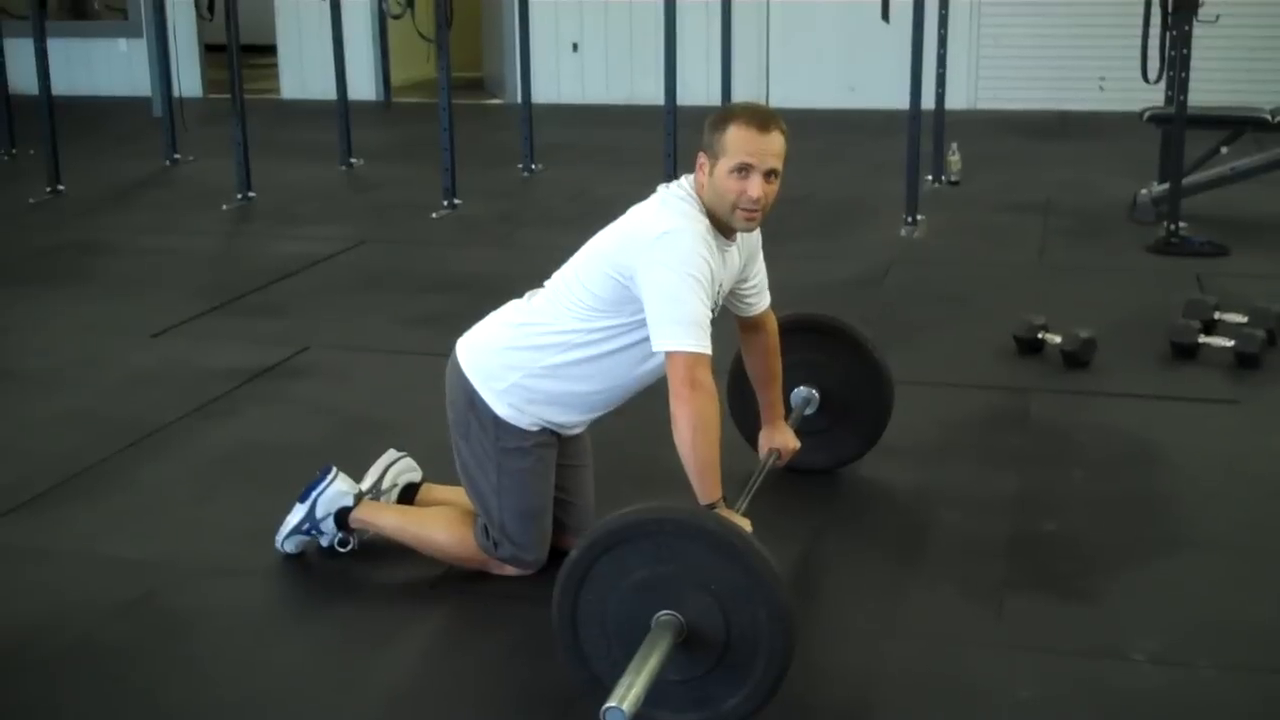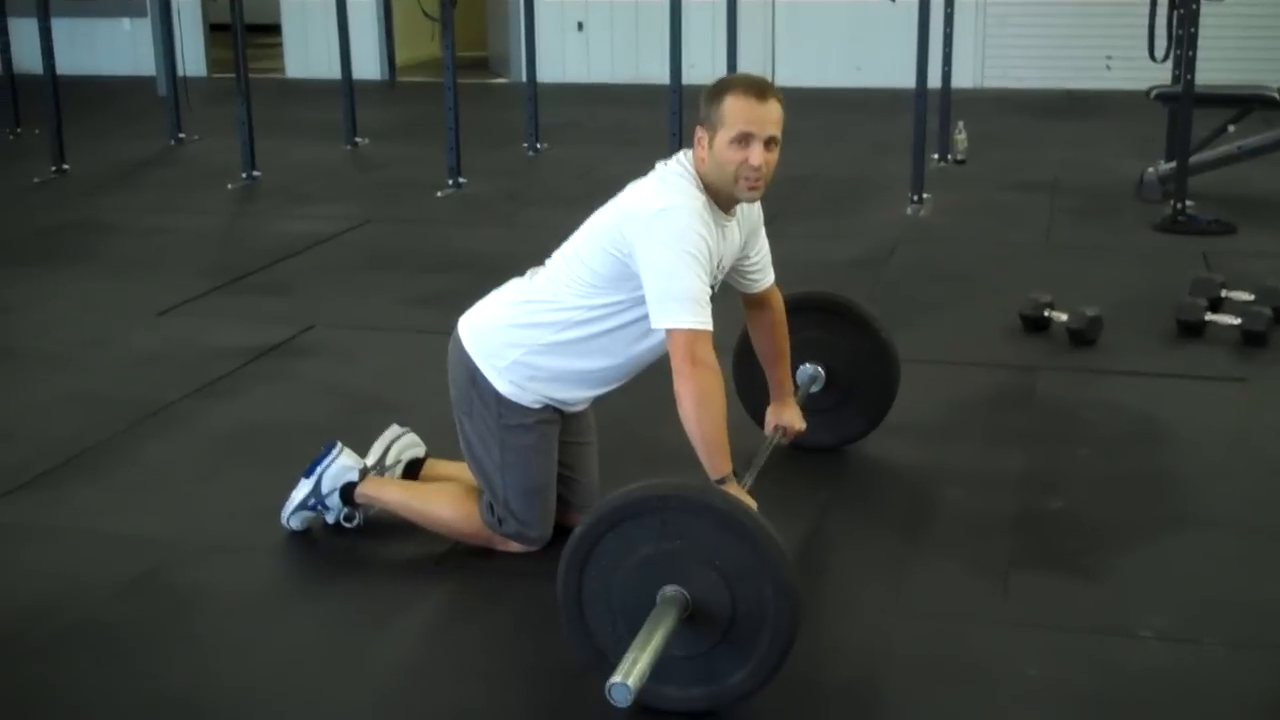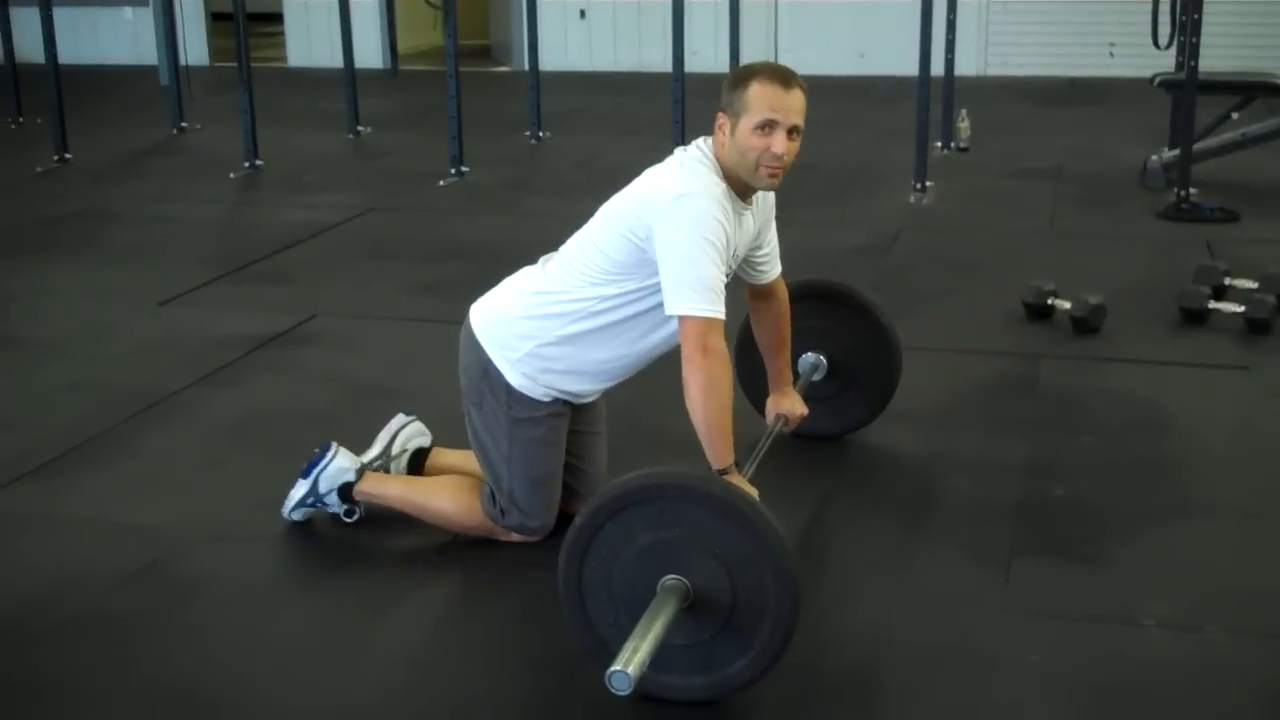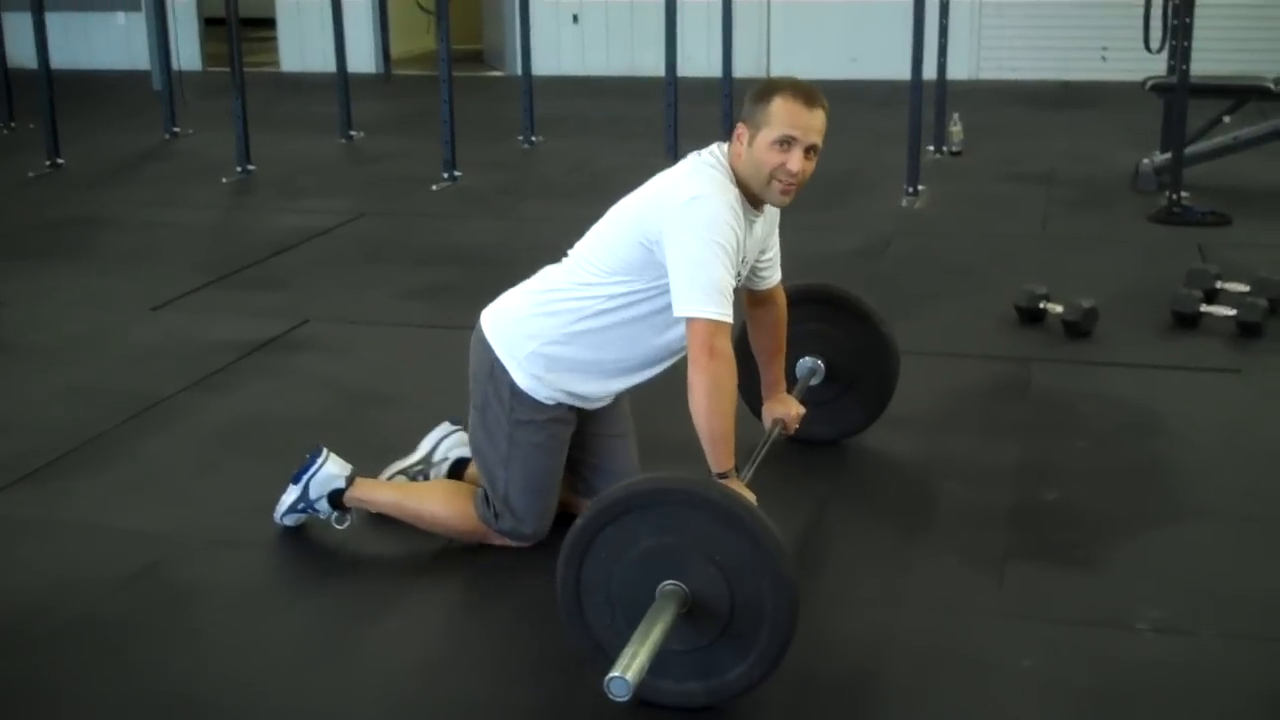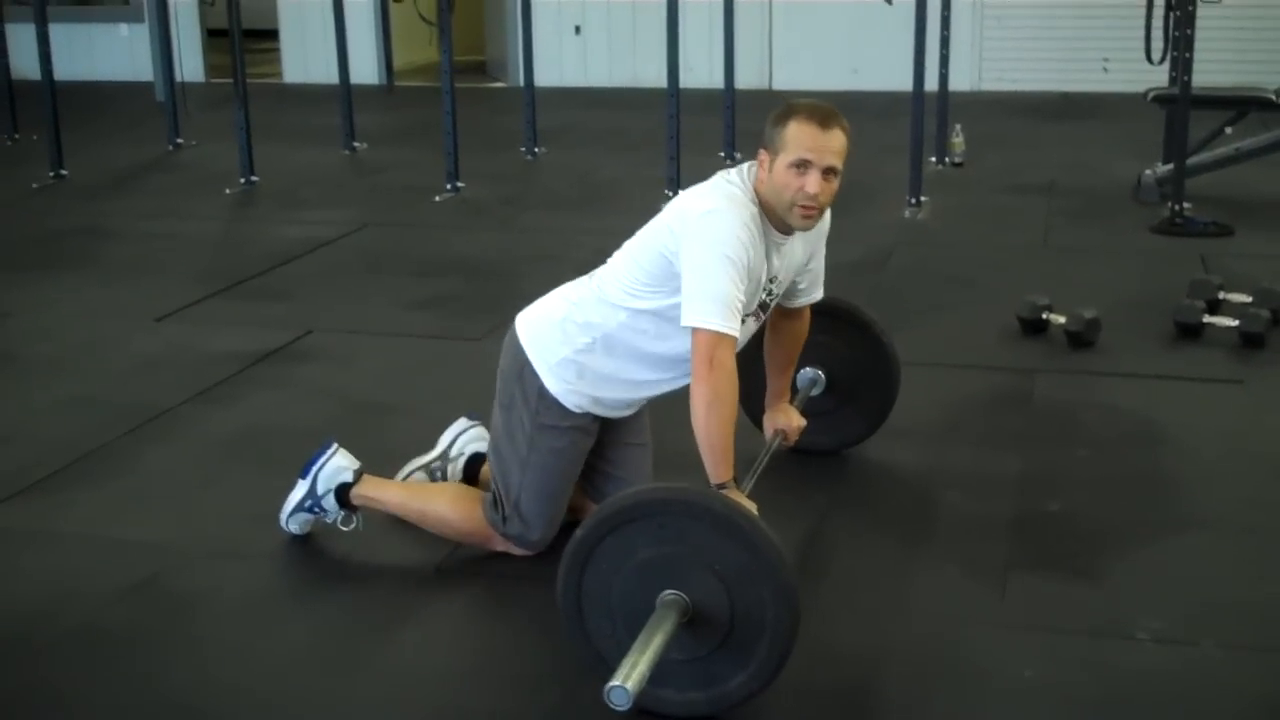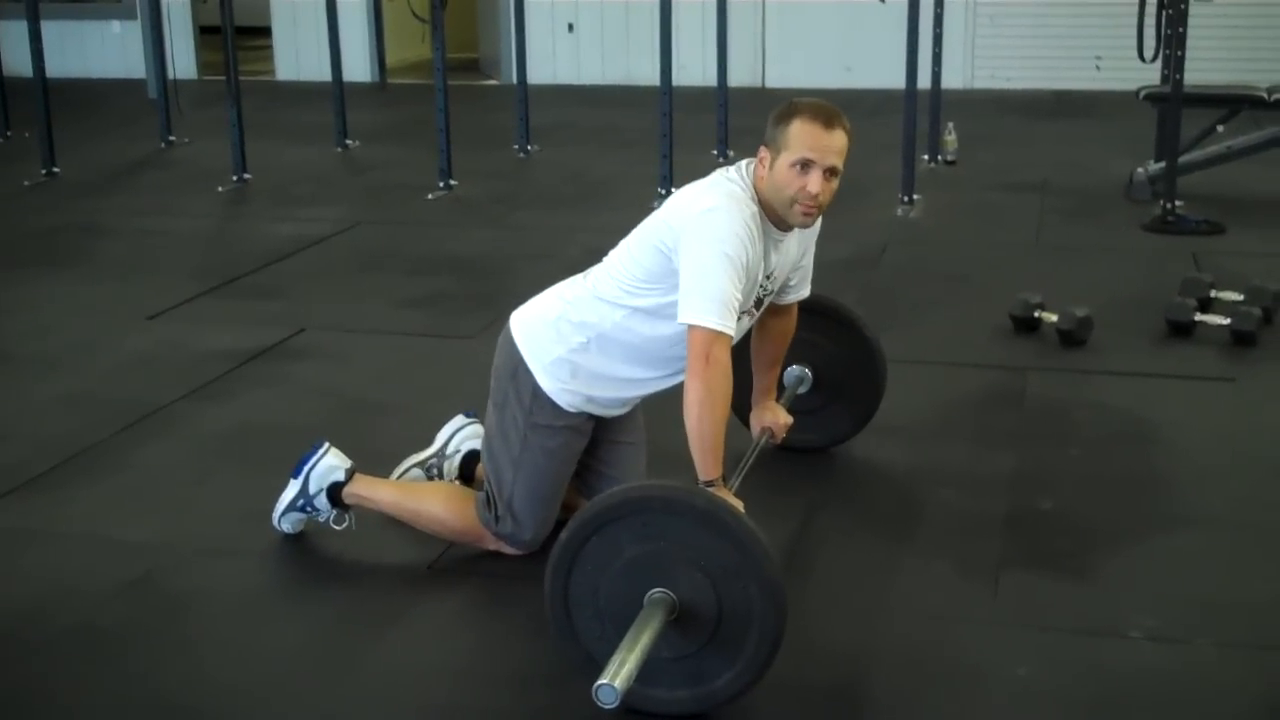
dt=0.4s
person 1, frame 1
left shoulder: (737, 223)
right shoulder: (676, 239)
left elbow: (757, 322)
right elbow: (690, 387)
left wrist: (774, 420)
right wrist: (714, 510)
left hip: (543, 389)
right hip: (502, 389)
left knee: (567, 534)
right knee: (515, 555)
left ankle: (405, 492)
right ankle: (347, 508)
person 1, frame 2
left shoulder: (739, 201)
right shoulder: (674, 216)
left elbow: (762, 298)
right elbow: (692, 362)
left wrist: (783, 399)
right wrist: (724, 486)
left hip: (547, 367)
right hip: (505, 368)
left knee: (573, 512)
right knee: (520, 533)
left ankle: (406, 468)
right ankle: (352, 484)
person 1, frame 3
left shoulder: (754, 190)
right shoulder: (694, 201)
left elbow: (767, 289)
right elbow: (703, 350)
left wrist: (781, 387)
right wrist: (726, 476)
left hip: (560, 356)
right hip: (518, 358)
left knee: (578, 500)
right knee: (522, 523)
left ankle: (412, 457)
right ankle: (350, 480)
person 1, frame 4
left shoulder: (758, 191)
right shoulder: (705, 205)
left elbow: (765, 295)
right elbow: (709, 352)
left wrist: (776, 392)
right wrist: (724, 479)
left hip: (581, 367)
right hip: (530, 362)
right knee: (515, 527)
left ankle: (459, 462)
right ankle: (340, 486)
person 1, frame 5
left shoulder: (807, 217)
right shoulder: (721, 220)
left elbow: (791, 309)
right elbow: (712, 363)
left wrist: (778, 403)
right wrist: (724, 490)
left hip: (609, 379)
right hip: (559, 368)
right knee: (519, 534)
left ankle: (475, 461)
right ankle: (347, 484)
person 1, frame 6
left shoulder: (799, 212)
right shoulder: (721, 217)
left elbow: (778, 305)
right elbow: (708, 359)
left wrist: (764, 400)
right wrist: (712, 488)
left hip: (604, 378)
right hip: (554, 367)
right knee: (513, 534)
left ankle: (470, 455)
right ankle: (339, 483)
